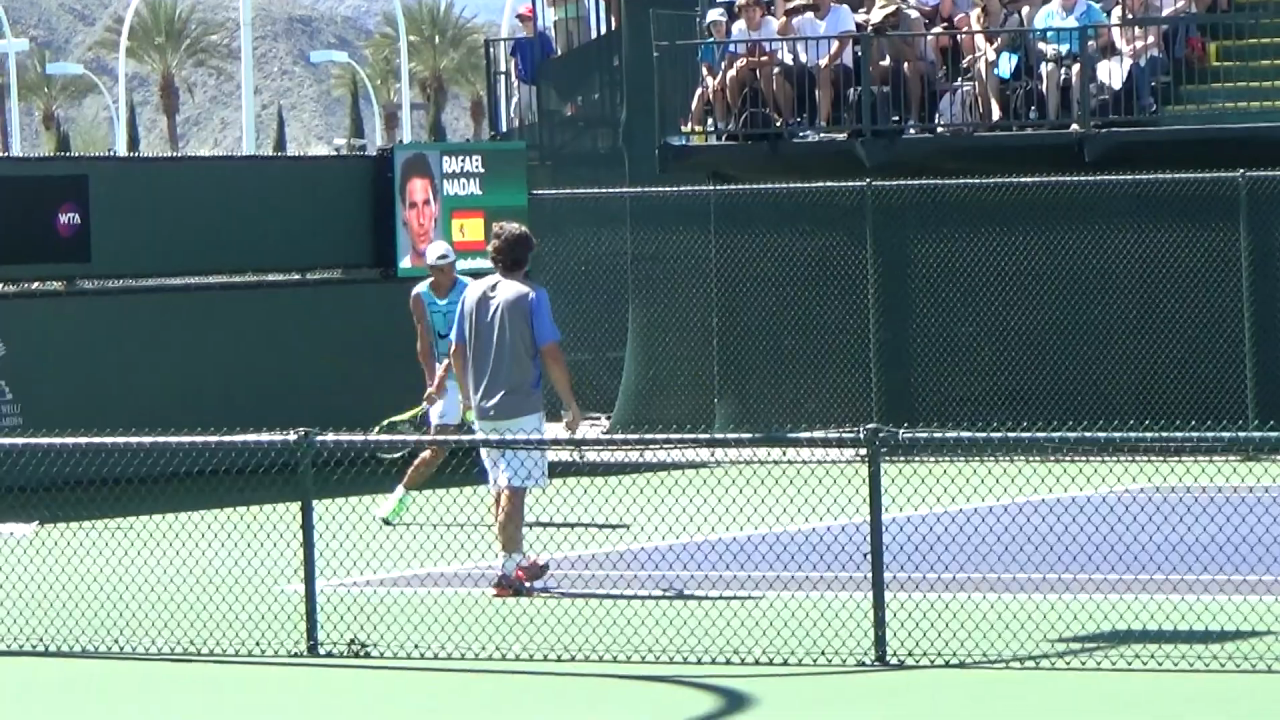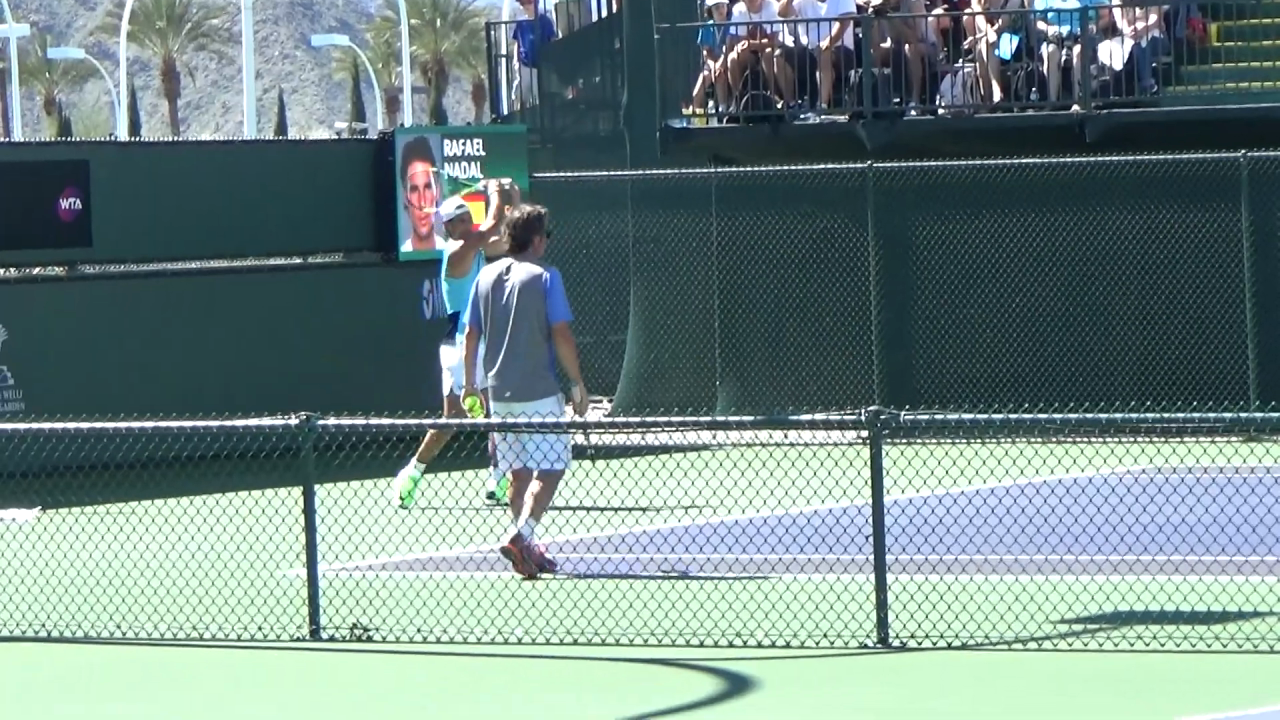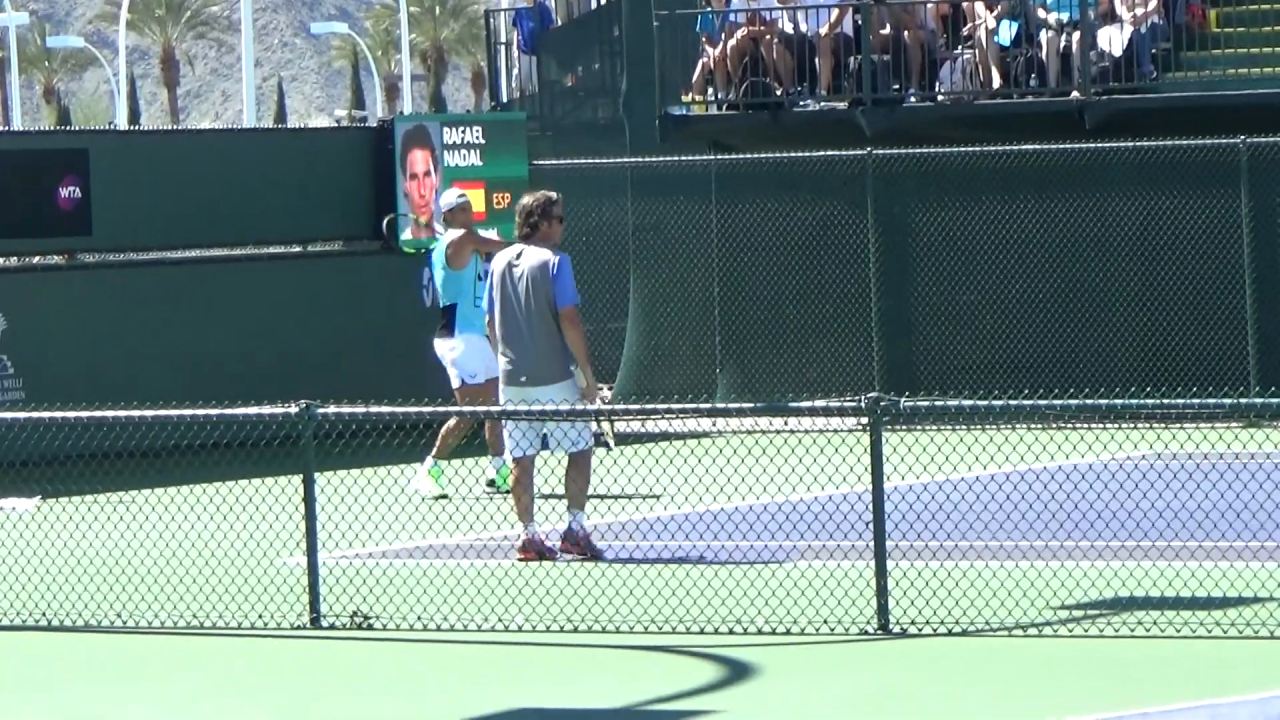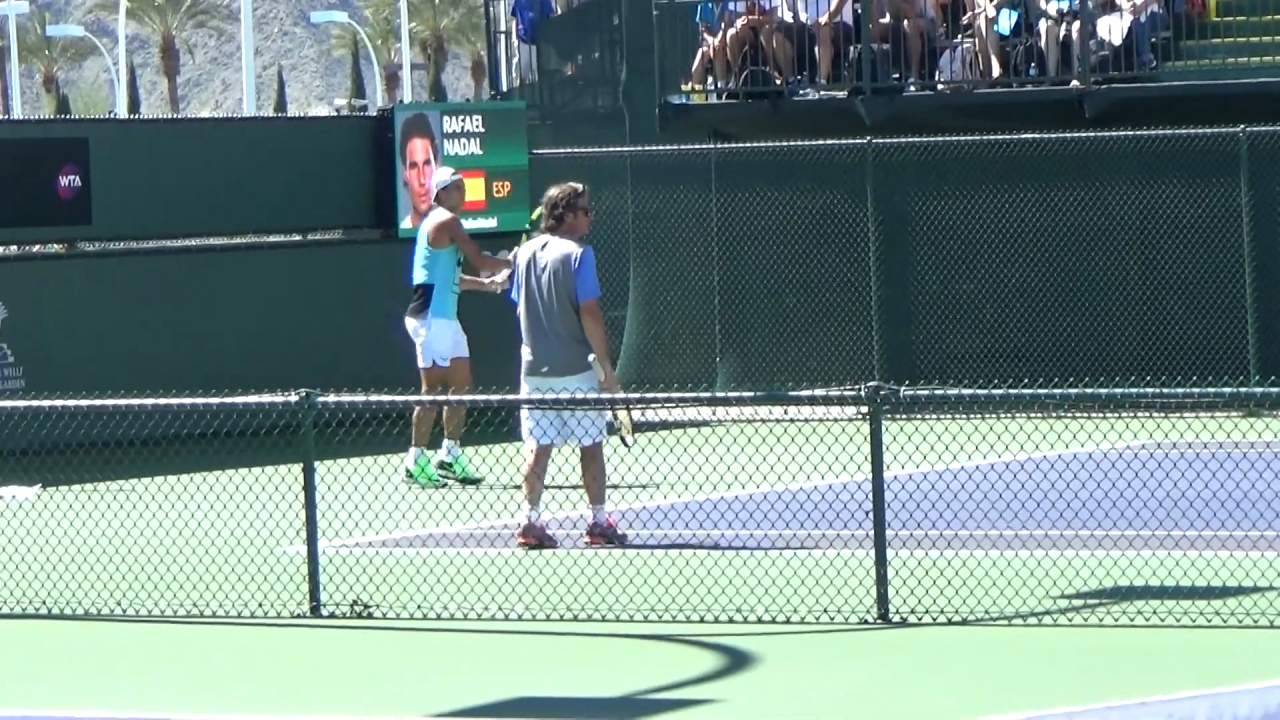
dt=0.3s
person 1, frame 1
left shoulder: (471, 293)
right shoulder: (531, 296)
left elbow: (457, 352)
right elbow: (551, 355)
left wrist: (468, 396)
right wrist: (571, 404)
left hip: (485, 410)
right hip: (521, 410)
left knee: (503, 490)
right knee: (513, 491)
left ankle: (518, 562)
right ankle: (507, 574)
person 1, frame 2
left shoulder: (486, 276)
right shoulder: (545, 277)
left elbow: (471, 335)
right elbow: (562, 335)
left wrist: (470, 382)
right wrist: (579, 385)
left hip: (501, 393)
right hip: (540, 393)
left knee: (519, 473)
right knee: (550, 470)
left ankle: (527, 547)
right ankle: (519, 535)
person 1, frame 3
left shoulder: (499, 262)
right shoulder: (555, 261)
left elbow: (491, 322)
right elbow: (569, 320)
right wrist: (587, 371)
left hip: (512, 380)
right hip: (554, 379)
left knee: (522, 461)
right knee: (579, 450)
left ankle: (529, 537)
right ankle: (575, 529)
person 1, frame 4
left shoulder: (525, 252)
right shoulder: (578, 254)
right elbow: (590, 314)
right wrist: (607, 365)
left hip: (534, 368)
right hip: (576, 369)
left knee: (538, 446)
right knee: (590, 445)
left ankle: (531, 522)
right ankle: (599, 523)
person 2, frame 1
left shoulder: (470, 290)
right shoulder: (420, 296)
right elbow: (425, 343)
left wrist: (443, 378)
right wrist: (434, 384)
right hip: (445, 382)
right knee: (437, 449)
right ankle: (398, 498)
person 2, frame 2
left shoulder: (471, 248)
right shoulder: (459, 251)
right elbow: (493, 227)
left wrist: (503, 197)
right wrist: (496, 196)
right hip: (461, 349)
right knee: (450, 420)
left ankle: (498, 483)
right ankle: (412, 475)
person 2, frame 3
left shoulder: (455, 245)
right shoulder: (461, 239)
left elbow: (483, 272)
right elbow: (501, 248)
left wrist: (486, 258)
right wrist: (489, 251)
left hip: (469, 337)
right hip: (459, 338)
left knee: (494, 404)
left ankle: (499, 472)
right ankle: (429, 469)
person 2, frame 4
left shoulder: (446, 223)
right shoulder: (445, 221)
right elbow: (478, 257)
left wrist: (488, 283)
right wrist: (513, 264)
left hip: (447, 318)
right hip: (431, 318)
left knee: (462, 385)
right knee: (433, 390)
left ankle: (450, 457)
right ankle: (417, 461)
